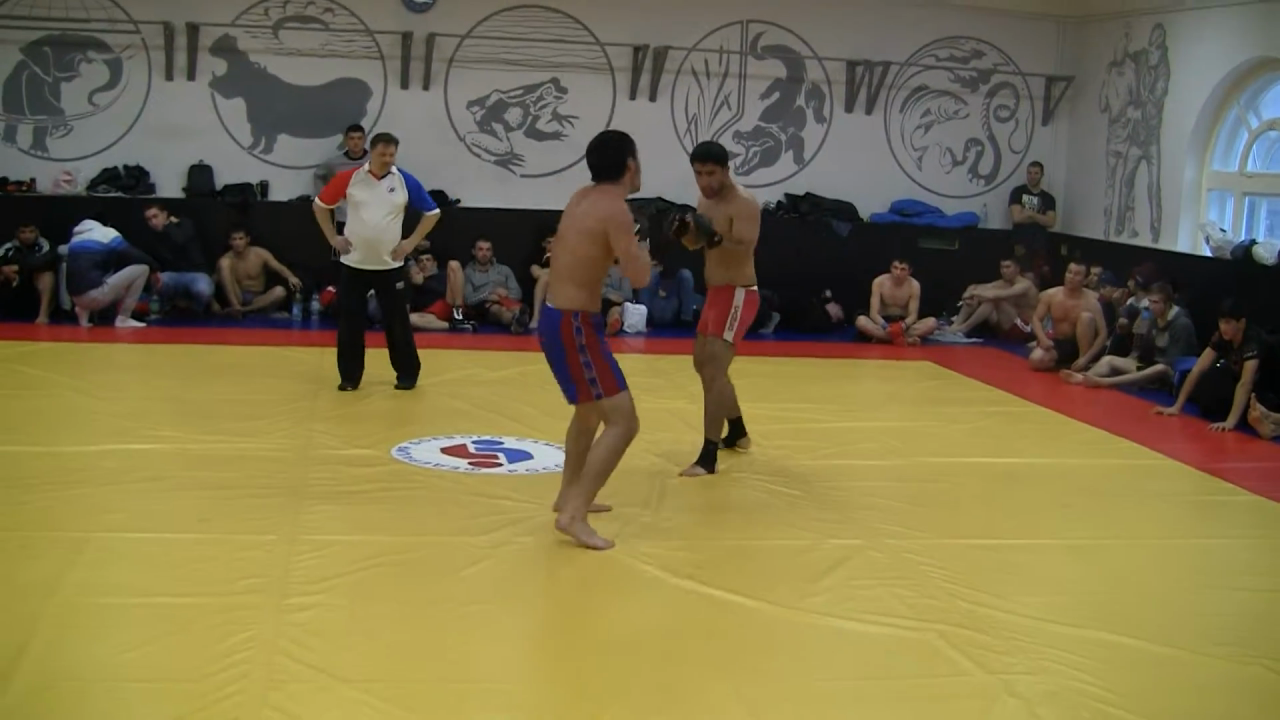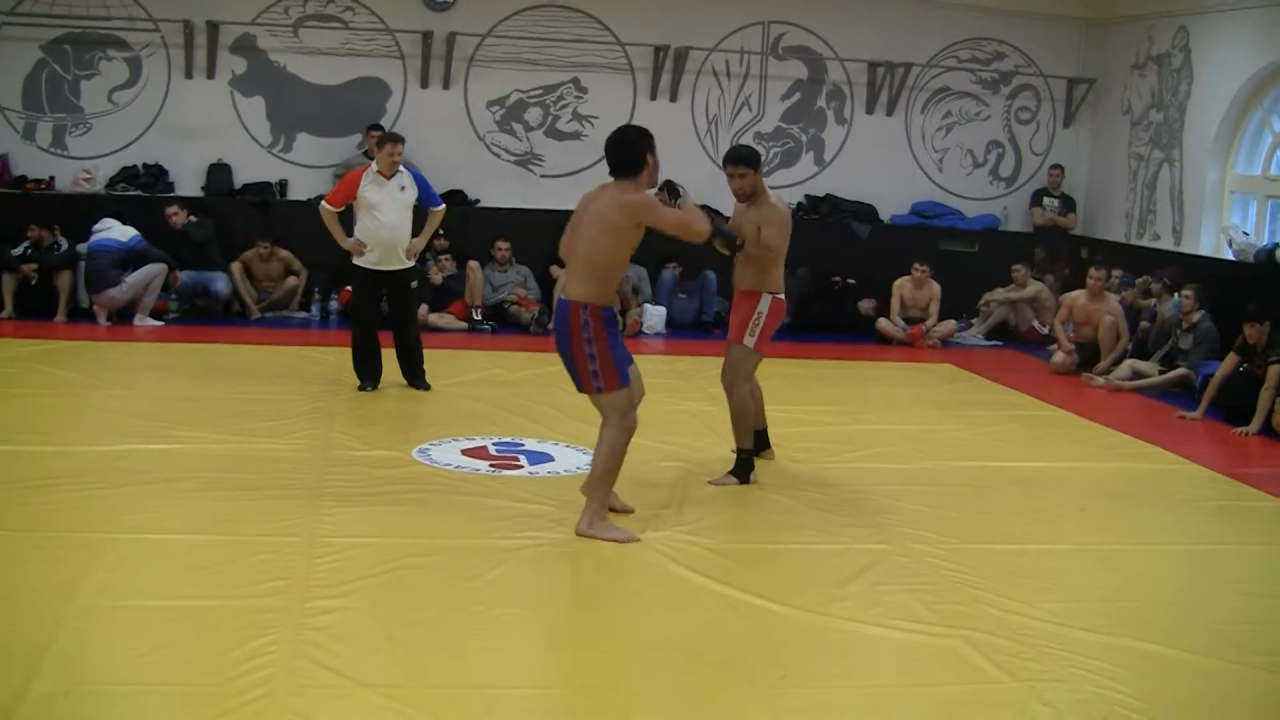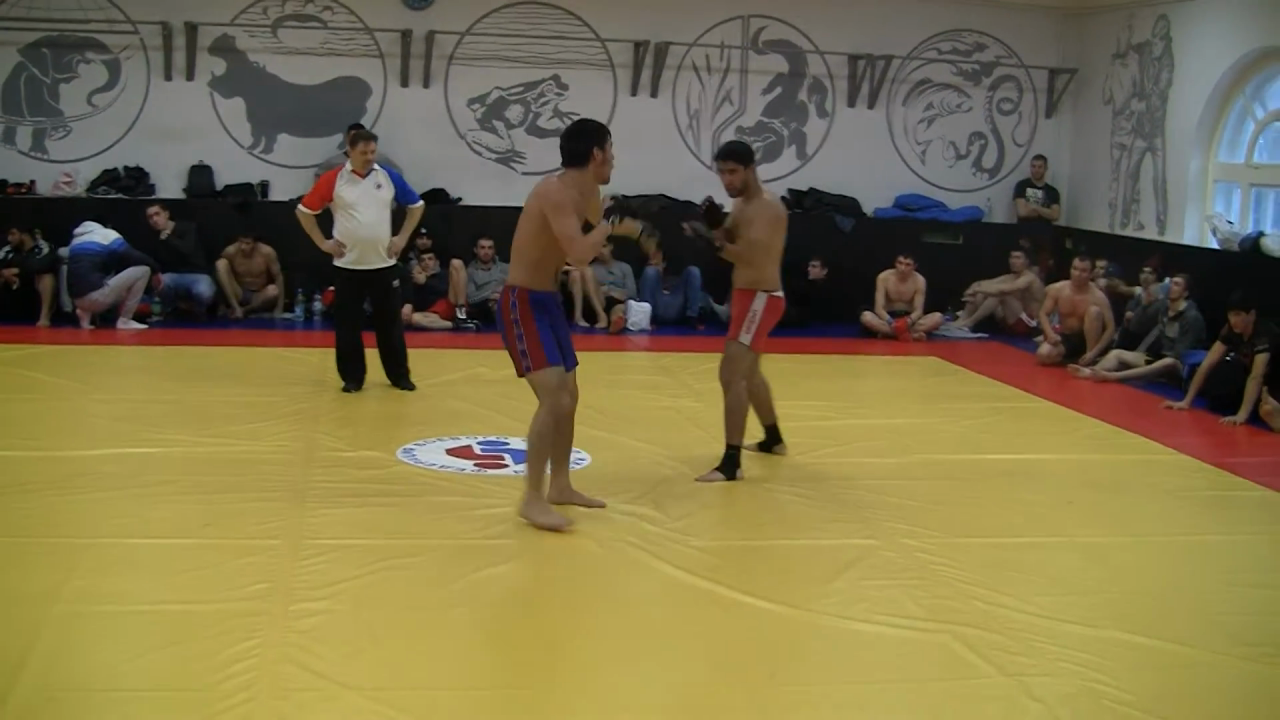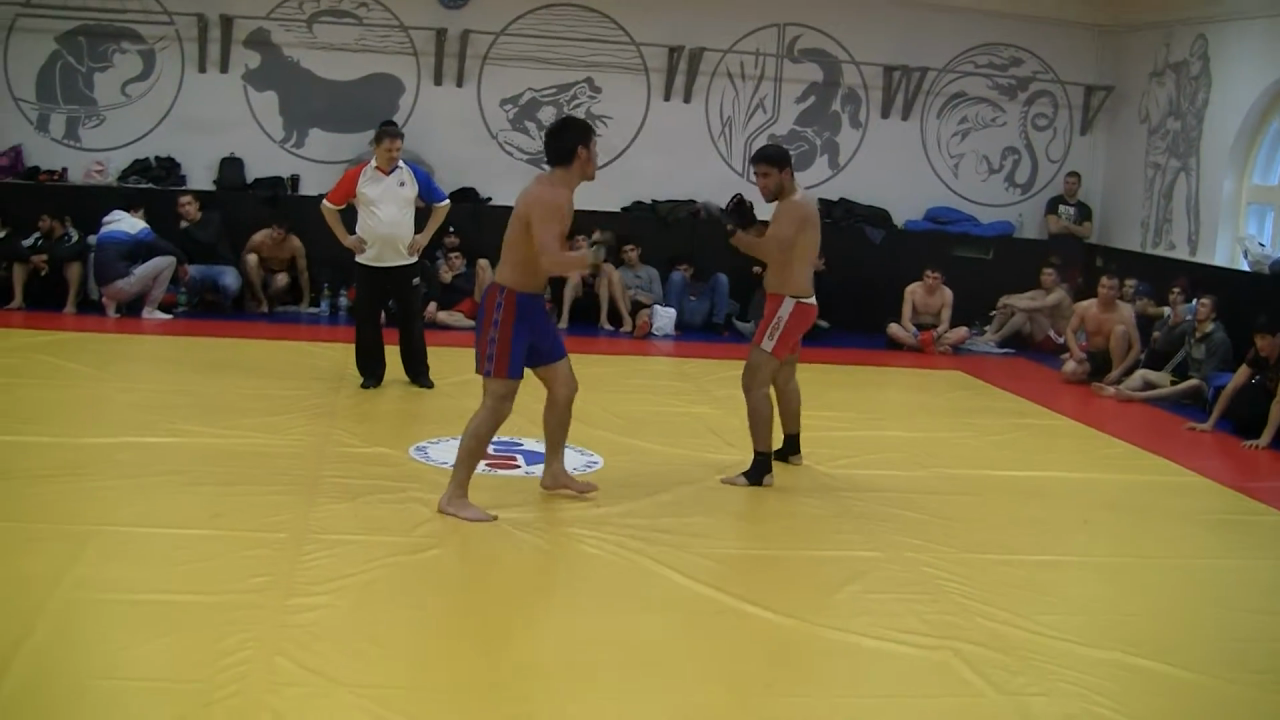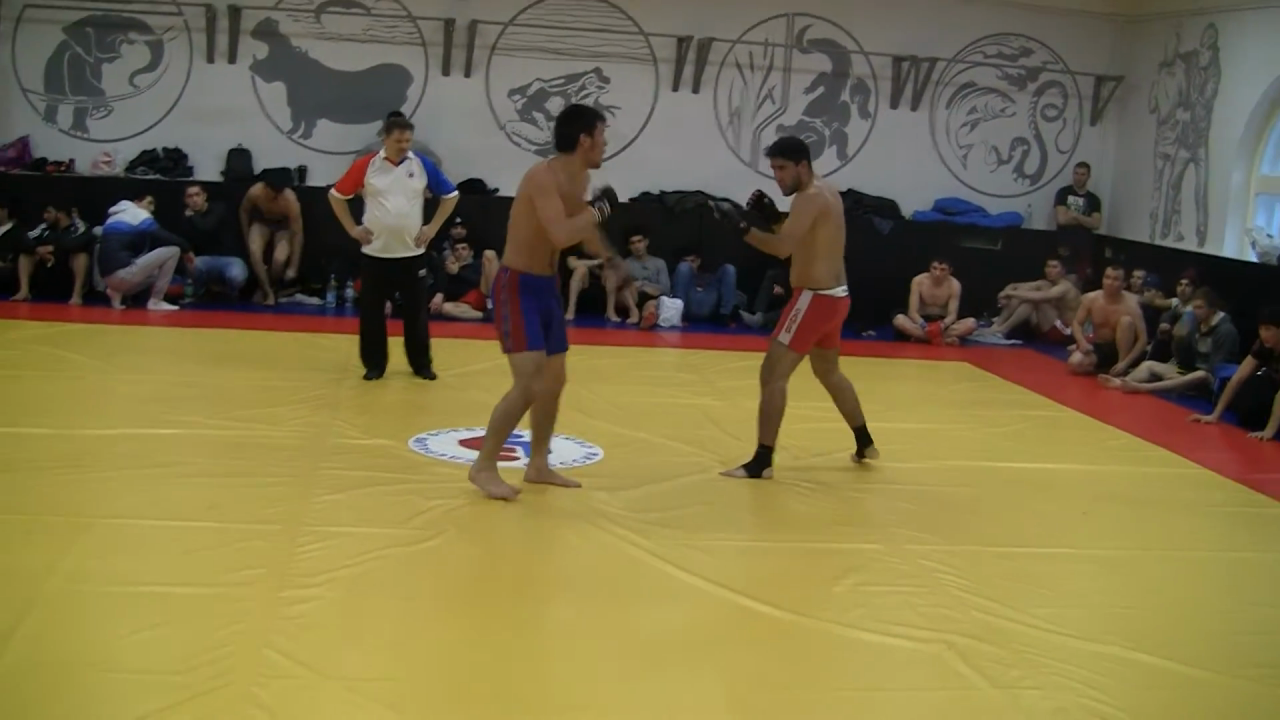
dt=0.4s
person 1, frame 1
left shoulder: (583, 198)
right shoulder: (613, 212)
right elbow: (638, 276)
right wrist: (639, 244)
left hip: (560, 320)
right hip: (574, 328)
left knee: (590, 412)
right knee: (623, 424)
left ankle: (570, 497)
right ankle: (575, 515)
person 1, frame 2
left shoulder: (597, 196)
right shoulder: (636, 202)
left elbow: (565, 251)
right elbow: (698, 228)
right wrist: (681, 199)
left hip: (585, 311)
right hip: (583, 320)
left knee: (630, 396)
right knee: (619, 416)
left ankle: (597, 484)
right ankle: (594, 518)
person 1, frame 3
left shoulder: (583, 190)
right shoulder: (555, 192)
left elbow: (604, 222)
right elbow: (578, 253)
right wrist: (608, 221)
left hip: (548, 302)
right hip: (521, 305)
left knee: (568, 397)
right knee: (554, 399)
left ankle: (560, 486)
right ankle: (532, 499)
person 1, frame 4
left shoulder: (556, 189)
right shoulder: (547, 195)
right elbow: (558, 264)
left wrist: (578, 249)
right wrist: (590, 257)
left hip: (535, 304)
right hip: (508, 304)
left knee: (564, 387)
right knee: (498, 405)
left ankle: (555, 470)
right ankle: (454, 495)
person 1, frame 5
left shoulder: (577, 177)
right shoulder: (543, 176)
left elbow: (585, 229)
right elbow: (562, 236)
left wrist: (611, 258)
right wrist: (599, 206)
left hip: (546, 286)
right hip: (518, 287)
left knee: (554, 380)
right knee: (530, 383)
left ankle: (539, 465)
right ankle: (483, 466)
person 2, frame 1
left shoulder: (744, 204)
right shoulder: (705, 200)
left elbow: (744, 253)
right elbow: (694, 242)
left wrist: (715, 238)
right wrist: (683, 229)
left hip: (737, 296)
right hip: (717, 293)
left knee: (713, 373)
right knee: (705, 365)
left ankle: (708, 456)
right ankle: (737, 432)
person 2, frame 2
left shoulder: (774, 210)
right shoulder: (742, 205)
left elbow: (771, 259)
right elbow: (727, 246)
left wrist: (738, 245)
left hip: (763, 302)
right hip: (746, 298)
left knee: (733, 378)
right knee: (744, 375)
left ankle: (744, 467)
right ankle: (760, 443)
person 2, frame 3
left shoulder: (767, 207)
right shoulder: (742, 202)
left elbow: (752, 256)
right elbow: (728, 238)
left wrist: (714, 241)
right wrist: (715, 223)
left hip: (760, 299)
right hip: (748, 296)
left knee: (731, 374)
right knee: (747, 371)
left ankle: (731, 462)
right ankle: (773, 439)
person 2, frame 4
left shoulder: (794, 206)
right shoulder: (796, 203)
left elbow: (768, 252)
right elbow: (772, 242)
left wrist: (730, 229)
right wrist: (748, 222)
left hip: (789, 304)
right hip: (795, 303)
left knee: (754, 381)
right knee: (784, 378)
left ankle: (761, 468)
right ankle: (791, 447)
person 2, frame 5
left shoulder: (808, 199)
right shoulder: (828, 194)
left elbow: (782, 248)
left wrist: (741, 225)
right wrist: (768, 218)
left hip: (815, 298)
right hip: (835, 296)
left knee: (772, 374)
right knee: (829, 373)
left ankle: (762, 462)
right ankle: (864, 443)
person 3, frame 1
left shoulder: (405, 181)
right shoulder: (349, 177)
left elbow: (432, 212)
right elbow: (320, 204)
left wrist: (412, 242)
right wrist: (333, 237)
left hip: (390, 265)
right hip: (354, 264)
left knee: (397, 322)
right knee: (350, 323)
left ankle: (408, 374)
right ankle: (350, 376)
person 3, frame 2
left shoulder: (413, 179)
right shoulder: (358, 178)
left elbow: (438, 208)
right elbow: (327, 208)
left wrist: (423, 239)
right wrist: (343, 240)
left hip: (403, 265)
right hip: (367, 265)
left knee: (406, 322)
right knee: (365, 323)
left ankle: (415, 375)
right ankle: (368, 377)
person 3, frame 3
left shoulder: (389, 177)
right shoulder: (333, 180)
left elbow: (416, 205)
right elbow: (304, 210)
left wrist: (403, 237)
right wrist: (322, 242)
left hip: (384, 264)
right hip: (347, 265)
left knee: (390, 321)
right knee: (347, 323)
left ankle: (400, 375)
right ankle: (352, 377)
person 3, frame 4
left shoulder: (414, 174)
right shoulder: (357, 175)
left elbow: (442, 203)
right elbow: (329, 206)
left wrist: (425, 236)
right wrist: (345, 238)
left hip: (405, 261)
right hip: (369, 261)
left knee: (411, 319)
right knee: (367, 320)
left ankle: (419, 373)
right ankle: (371, 374)
person 3, frame 5
left shoulder: (423, 166)
right shoulder: (366, 165)
left elbow: (450, 195)
right elbow: (337, 195)
left wrist: (433, 227)
right wrist: (352, 228)
left hip: (412, 253)
right hip: (375, 252)
left knee: (416, 310)
right knee: (371, 310)
left ankle: (422, 364)
right ankle: (374, 364)
